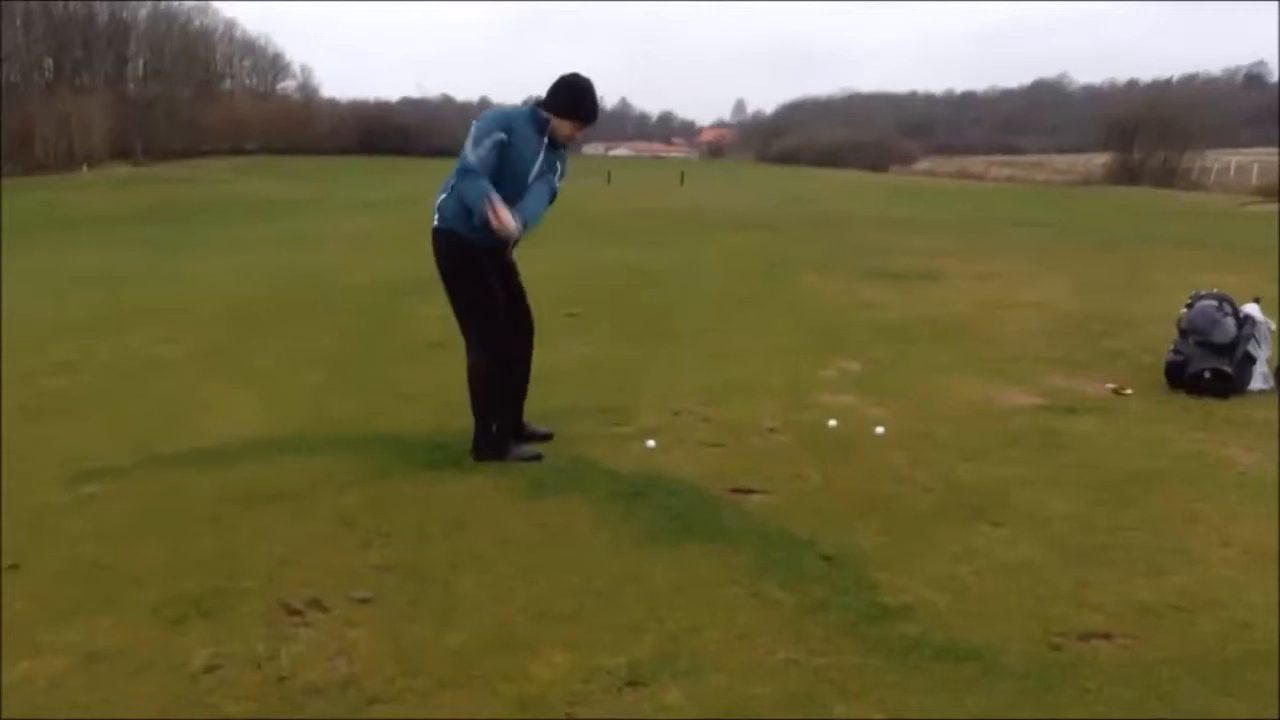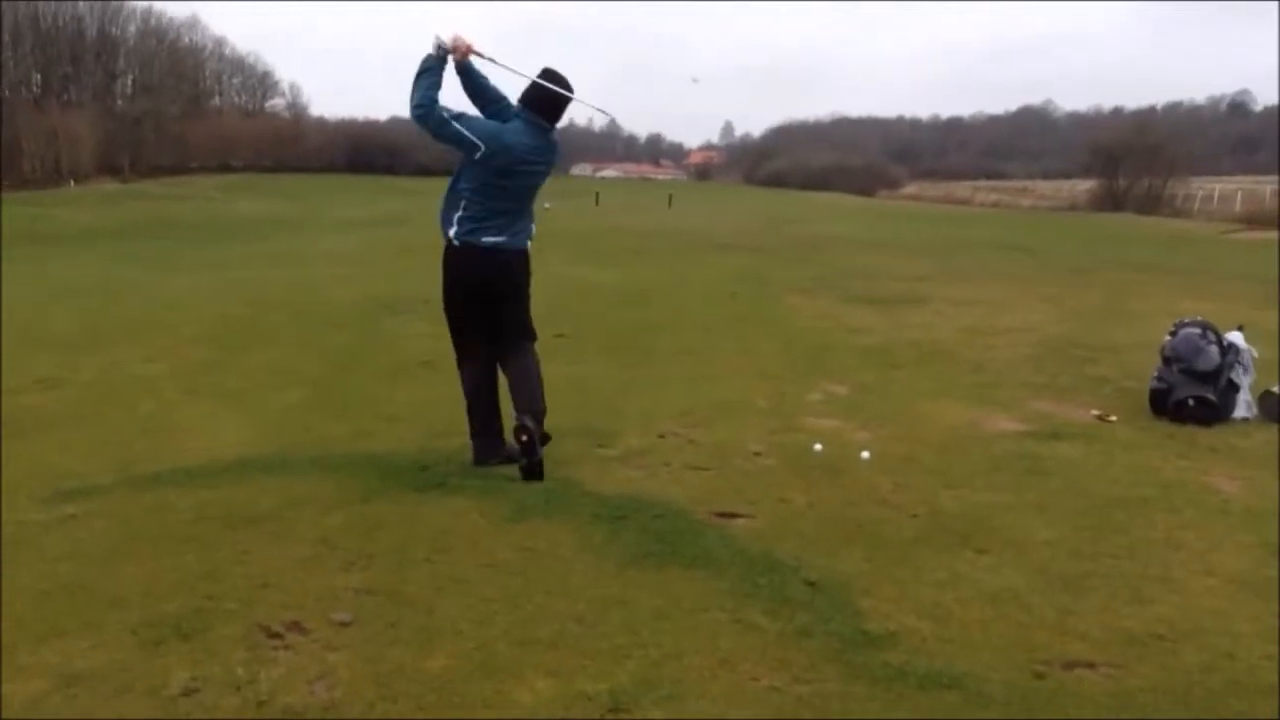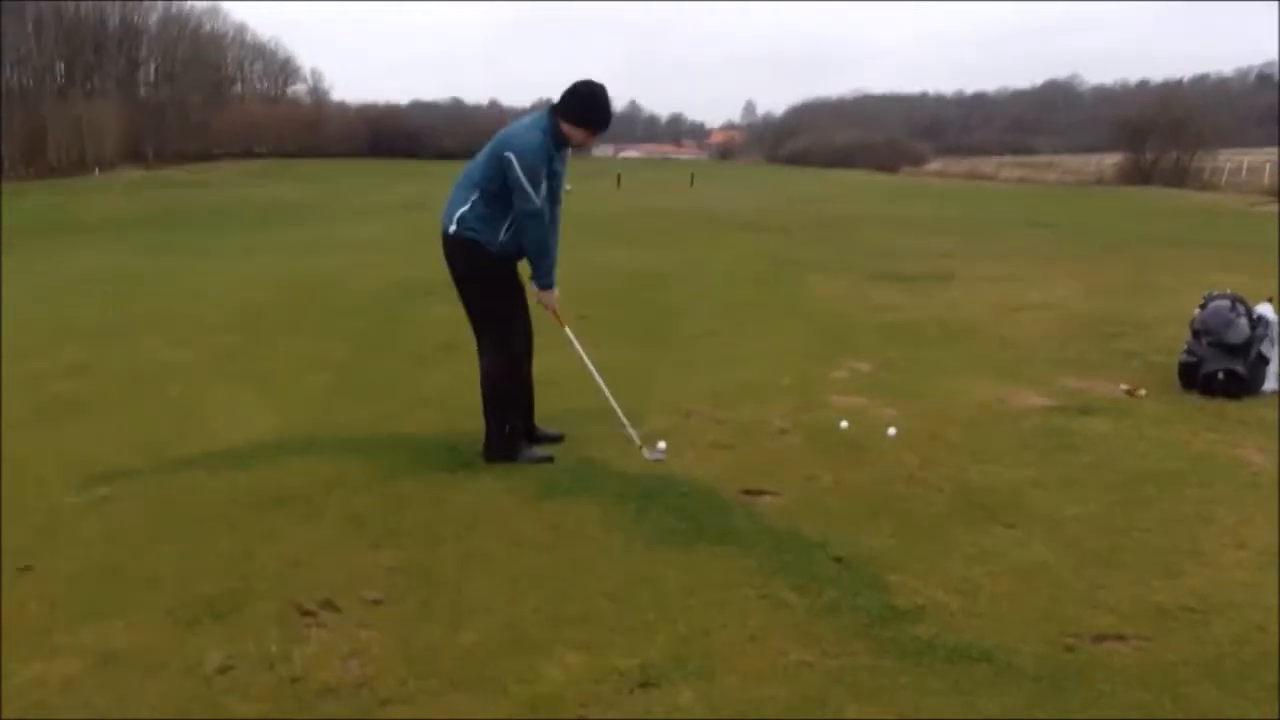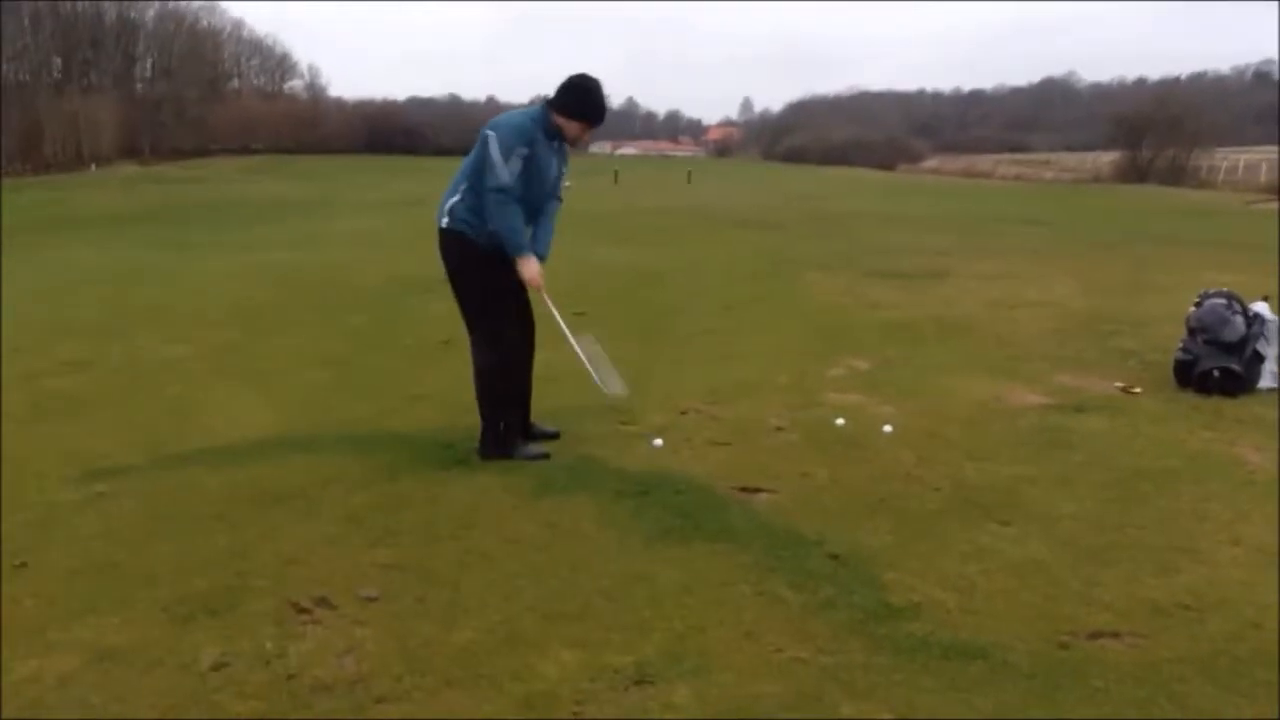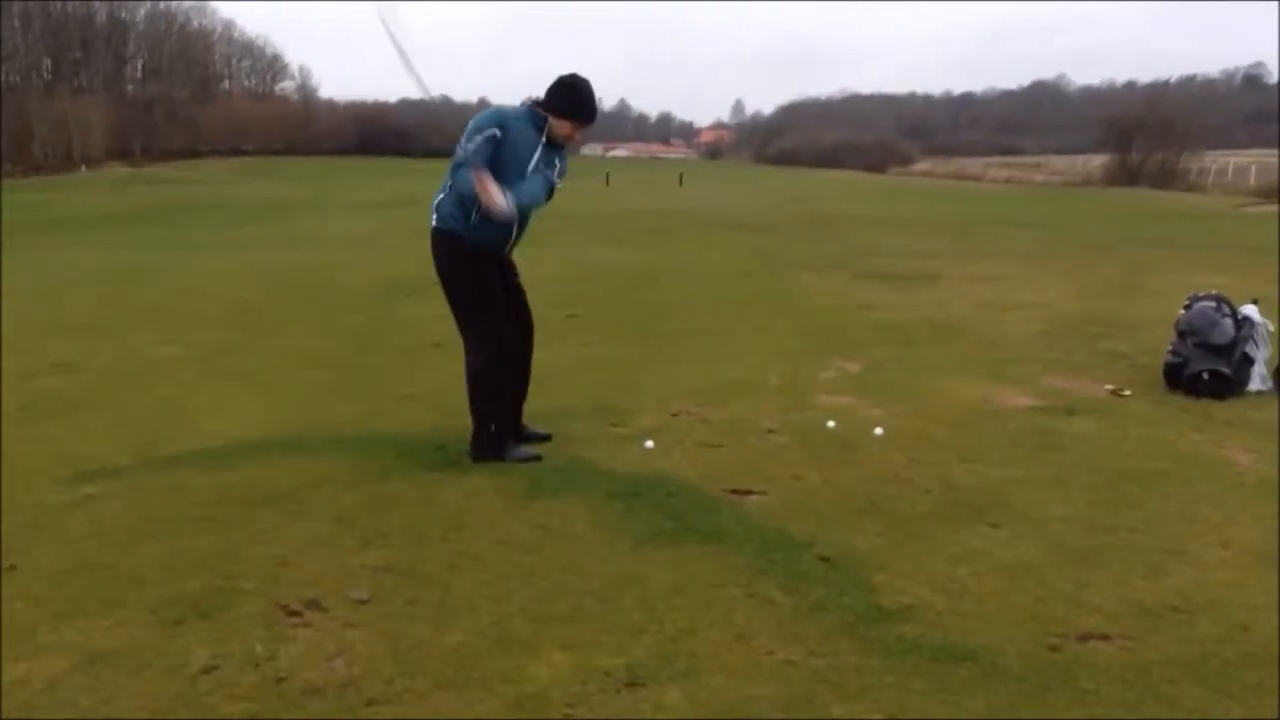
dt=1s
person 1, frame 1
left shoulder: (555, 154)
right shoulder: (500, 123)
left elbow: (541, 195)
right elbow: (470, 175)
left wrist: (517, 221)
right wrist: (490, 205)
left hip: (493, 246)
right hip: (459, 237)
left knee: (517, 332)
right knee: (489, 338)
left ankle: (509, 423)
right ankle: (491, 440)
person 1, frame 2
left shoulder: (493, 138)
right shoulder: (548, 149)
left elbow: (424, 112)
right elbow: (502, 108)
left wrist: (439, 57)
right wrist: (465, 64)
left hip: (465, 256)
right hip: (512, 258)
left knee: (474, 353)
right knee: (518, 345)
left ankle: (487, 443)
right ankle: (530, 418)
person 1, frame 3
left shoulder: (551, 140)
right shoulder: (528, 144)
left elbow: (549, 212)
right elbow: (531, 217)
left wrist: (545, 275)
right wrist: (545, 281)
left hip: (493, 244)
right hip: (472, 241)
left knee: (517, 335)
right knee: (501, 341)
left ankle: (521, 425)
right ankle: (502, 441)
person 1, frame 4
left shoulder: (556, 147)
right shoulder: (512, 130)
left elbow: (548, 204)
right elbow: (500, 196)
left wrist: (536, 256)
right wrist: (522, 255)
left hip: (496, 243)
right hip: (466, 237)
left knee: (520, 331)
right knee: (495, 337)
left ankle: (517, 422)
right ankle: (498, 438)
person 1, frame 5
left shoulder: (554, 154)
right shoulder: (497, 122)
left elbow: (538, 190)
right elbow: (462, 170)
left wrist: (506, 200)
right wrist: (483, 190)
left hip: (494, 245)
right hip: (457, 238)
left knee: (518, 332)
right knee: (488, 338)
left ankle: (508, 423)
right ankle: (489, 439)
